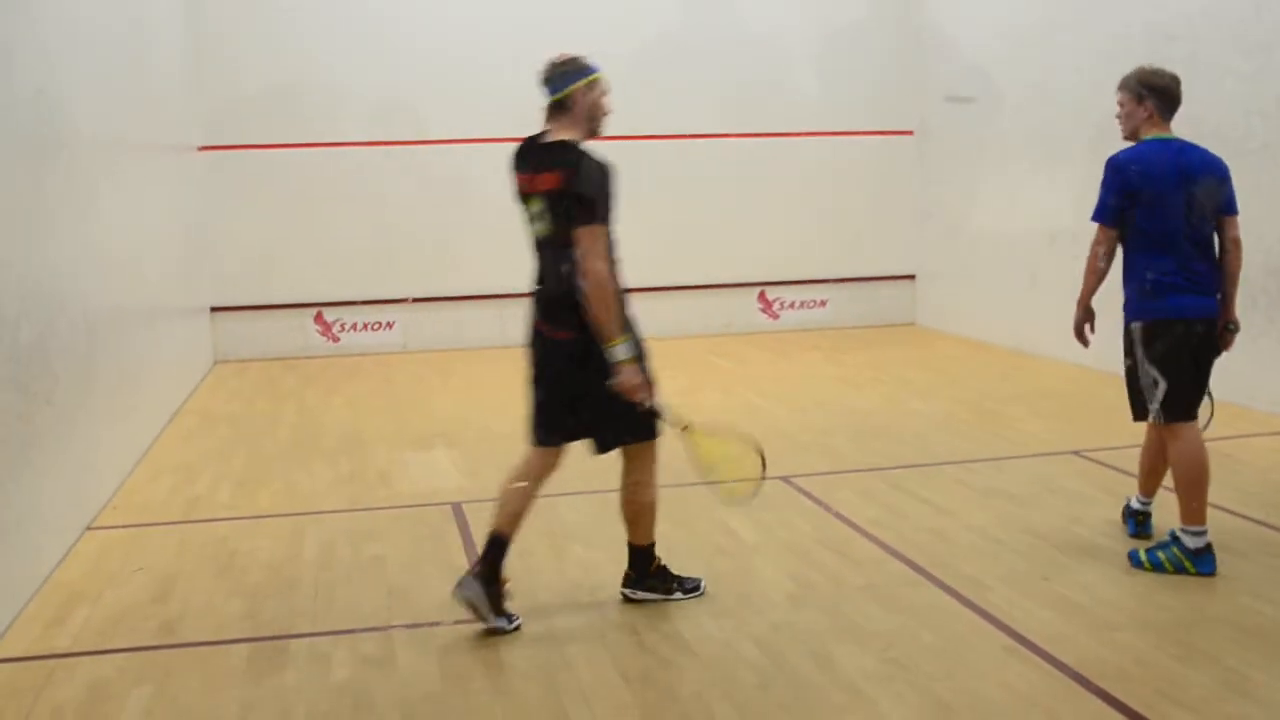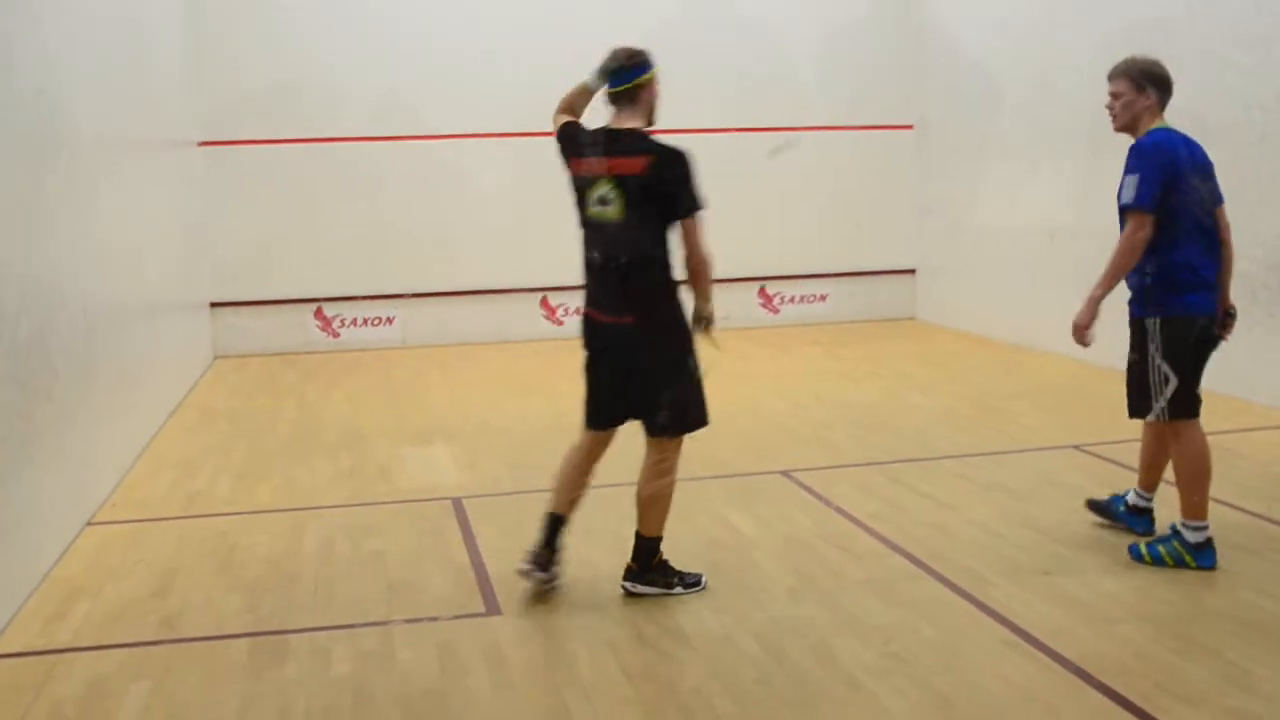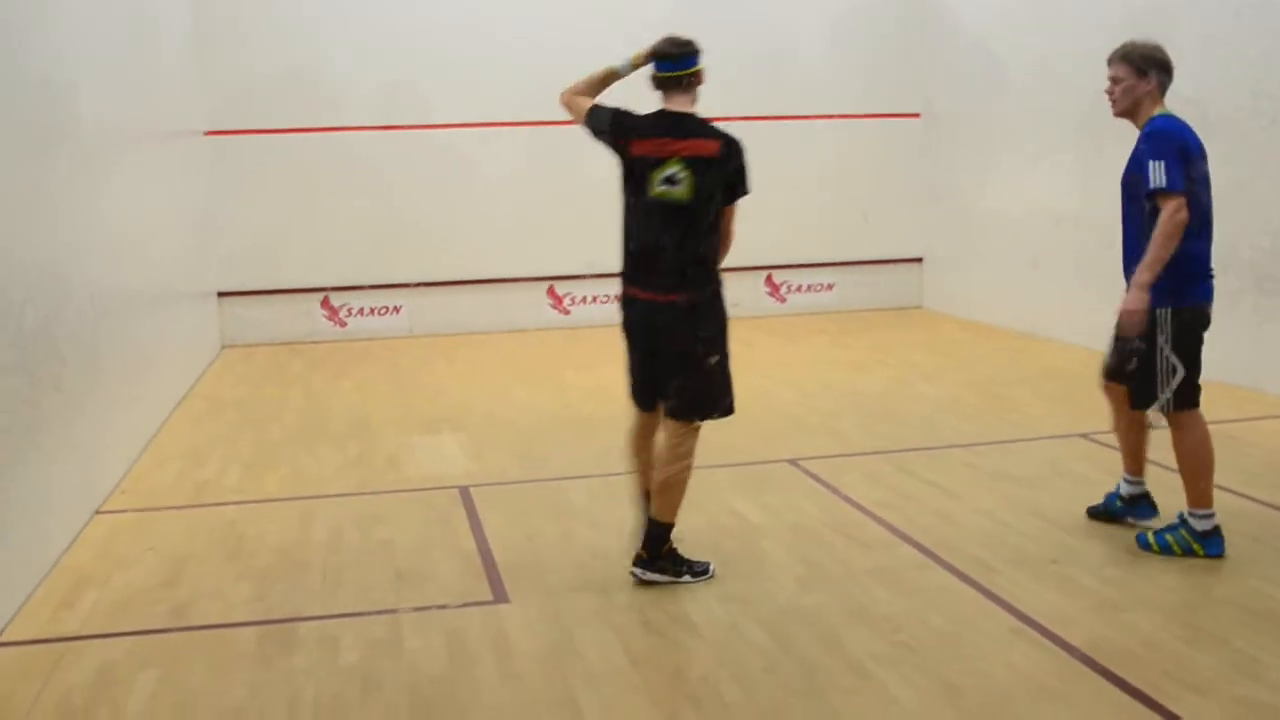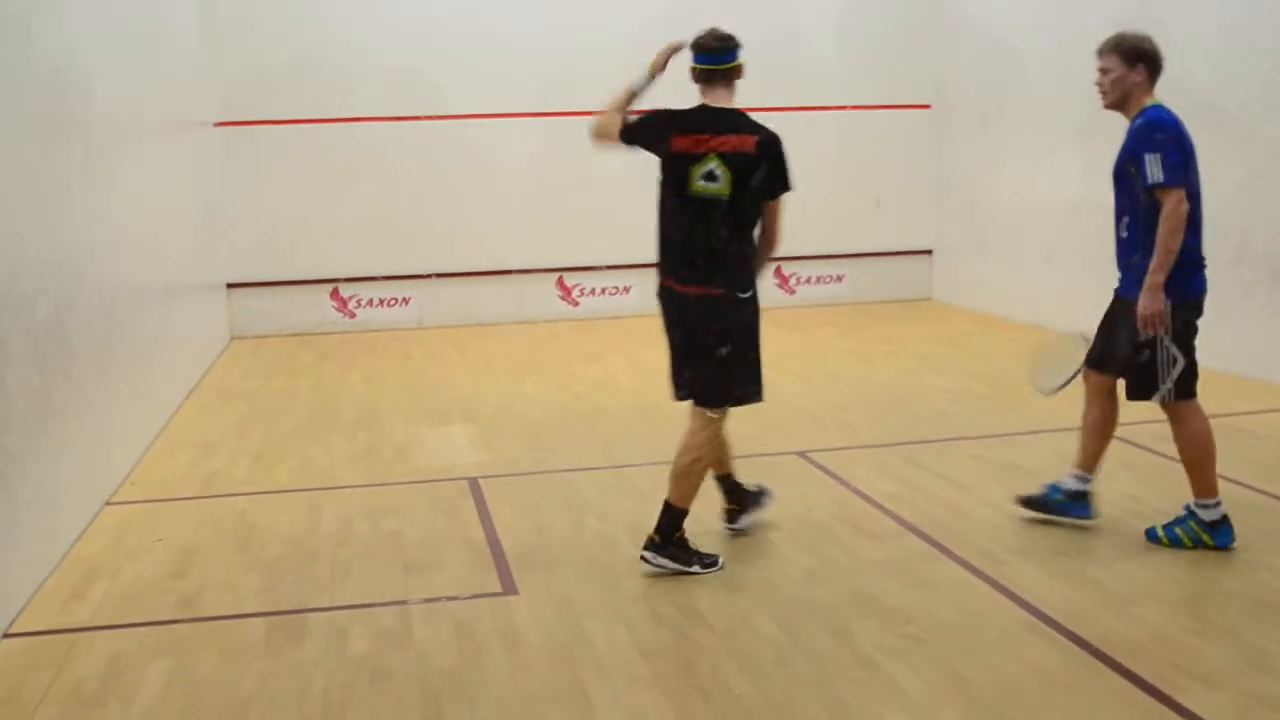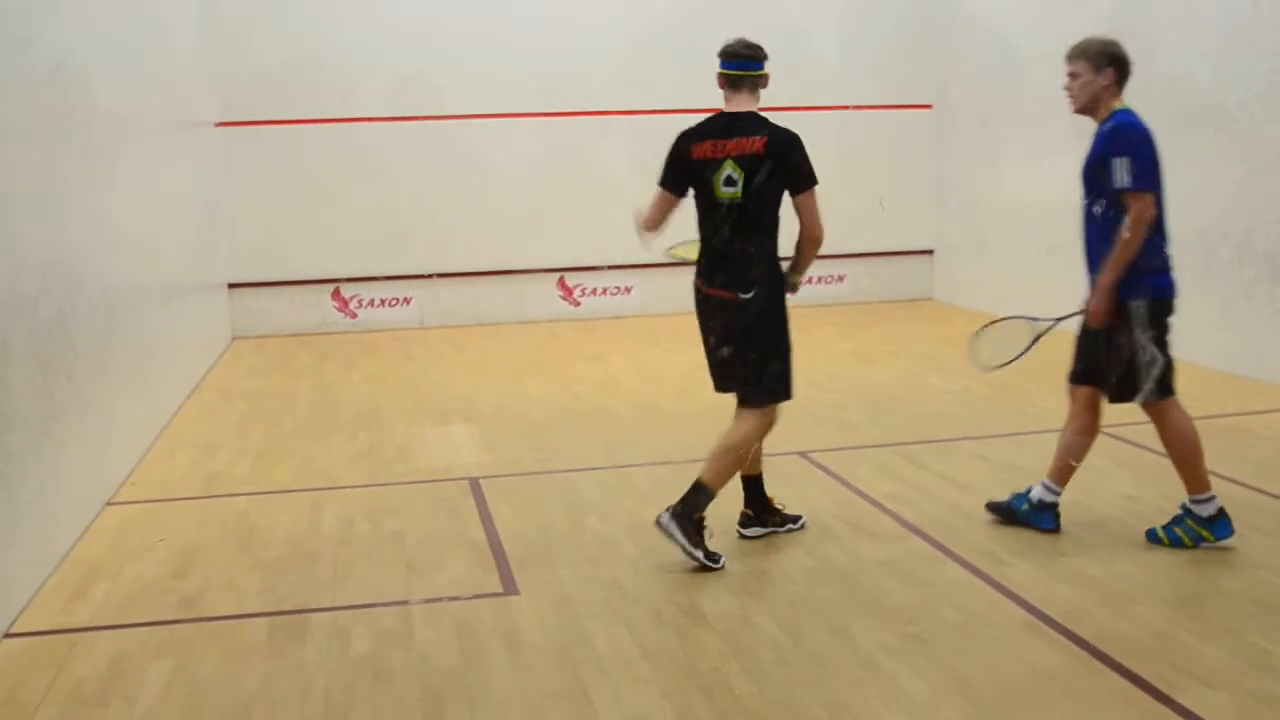
dt=0.2s
person 1, frame 1
left shoulder: (528, 158)
right shoulder: (587, 170)
left elbow: (549, 137)
right elbow: (595, 271)
left wrist: (560, 82)
right wrist: (622, 355)
left hip: (549, 332)
right hip: (591, 334)
left knee: (543, 454)
right knee: (639, 452)
left ankle: (486, 573)
right ankle: (643, 572)
person 1, frame 2
left shoulder: (578, 149)
right shoulder: (667, 161)
left elbow: (564, 113)
right elbow: (695, 255)
left wrist: (598, 77)
right wrist: (703, 308)
left hip: (600, 319)
right hip: (652, 322)
left knee: (596, 435)
right knee: (665, 444)
left ankle: (547, 546)
right ankle: (645, 566)
person 1, frame 3
left shoulder: (629, 131)
right shoulder: (725, 148)
left elbow: (572, 96)
right elbow: (723, 237)
left wrist: (630, 63)
left hip: (638, 298)
right hip: (693, 302)
left knee: (648, 412)
right knee: (681, 428)
left ankle: (650, 516)
right ankle: (655, 553)
person 1, frame 4
left shoulder: (669, 129)
right shoulder: (764, 143)
left elbow: (601, 129)
right elbow: (770, 233)
left wrist: (648, 75)
left hip: (678, 290)
right hip: (728, 293)
left knee: (703, 403)
right knee: (708, 414)
left ankle: (736, 497)
right ankle: (666, 537)
person 1, frame 5
left shoulder: (691, 142)
right shoulder: (783, 143)
left elbow: (655, 220)
right elbow: (812, 231)
left wrist: (645, 222)
right wrist: (794, 274)
left hip: (710, 290)
right hip: (754, 292)
left knee: (749, 401)
right knee: (757, 412)
left ankle: (758, 509)
right ankle: (686, 513)
person 2, frame 1
left shoulder: (1125, 165)
right shoulder: (1211, 165)
left elbow: (1104, 246)
right elbow: (1232, 242)
left wrist: (1084, 303)
right wrist: (1228, 310)
left hip: (1154, 312)
right hip: (1202, 311)
left knee: (1177, 423)
right knee: (1167, 415)
left ankle: (1195, 543)
right ankle: (1139, 509)
person 2, frame 2
left shoulder: (1147, 151)
right shoulder: (1192, 151)
left elbow: (1138, 233)
right elbow: (1222, 232)
left wrist: (1094, 299)
right wrist: (1223, 301)
left hip: (1166, 306)
right hip: (1199, 304)
left knee: (1178, 419)
right knee: (1164, 411)
left ankle: (1195, 538)
right ankle: (1137, 505)
person 2, frame 3
left shoulder: (1160, 136)
right shoulder: (1175, 135)
left elbow: (1176, 214)
left wrist: (1140, 284)
left hip: (1170, 297)
right hip: (1166, 295)
left knee: (1179, 407)
right knee: (1119, 385)
left ankle: (1202, 526)
right ankle: (1133, 494)
person 2, frame 4
left shoulder: (1155, 128)
right shoulder: (1148, 128)
left elbow: (1176, 206)
left wrist: (1155, 284)
left hip: (1165, 291)
right hip: (1137, 287)
left knee: (1178, 399)
right knee: (1099, 379)
left ankle: (1210, 517)
right ankle: (1075, 491)
person 2, frame 5
left shoulder: (1124, 131)
right shoulder: (1111, 133)
left elbow: (1142, 213)
left wrist: (1105, 286)
left hip: (1136, 295)
right hip: (1116, 292)
left knee: (1158, 401)
right knee: (1083, 394)
left ankle: (1206, 513)
right ankle: (1043, 501)
